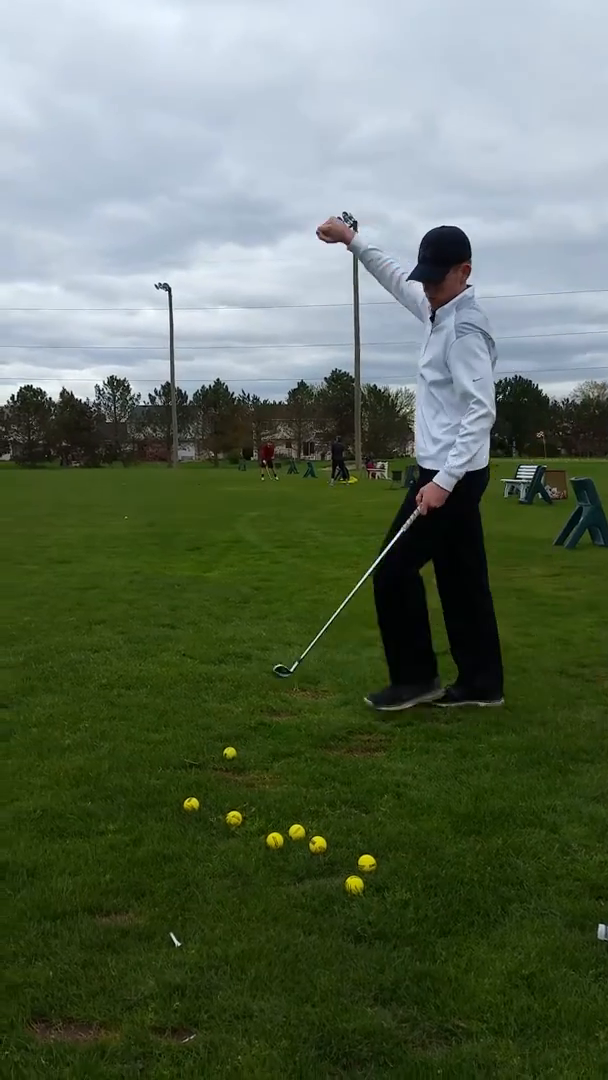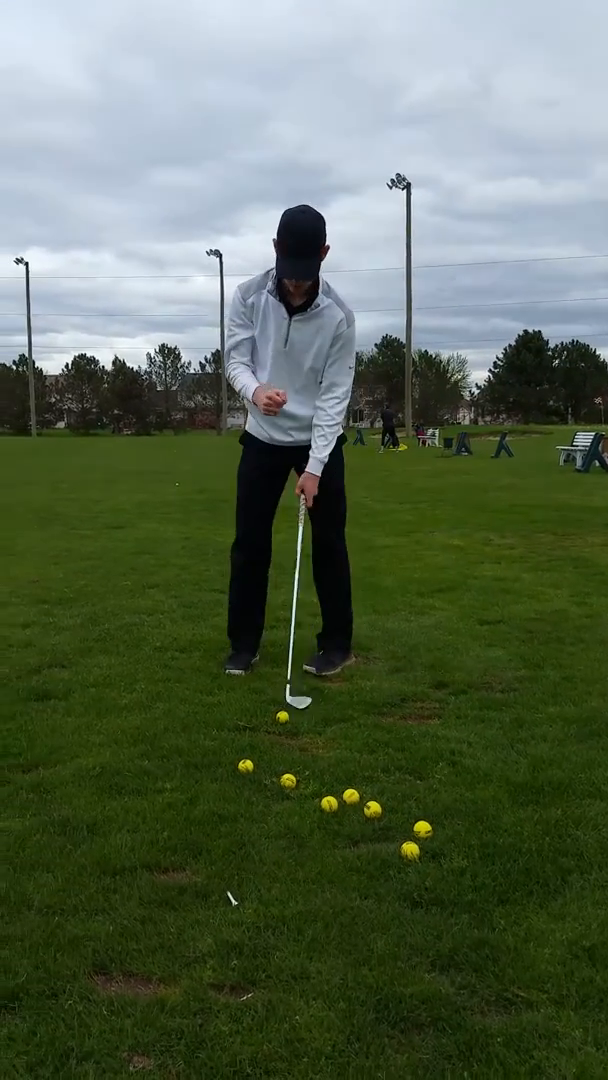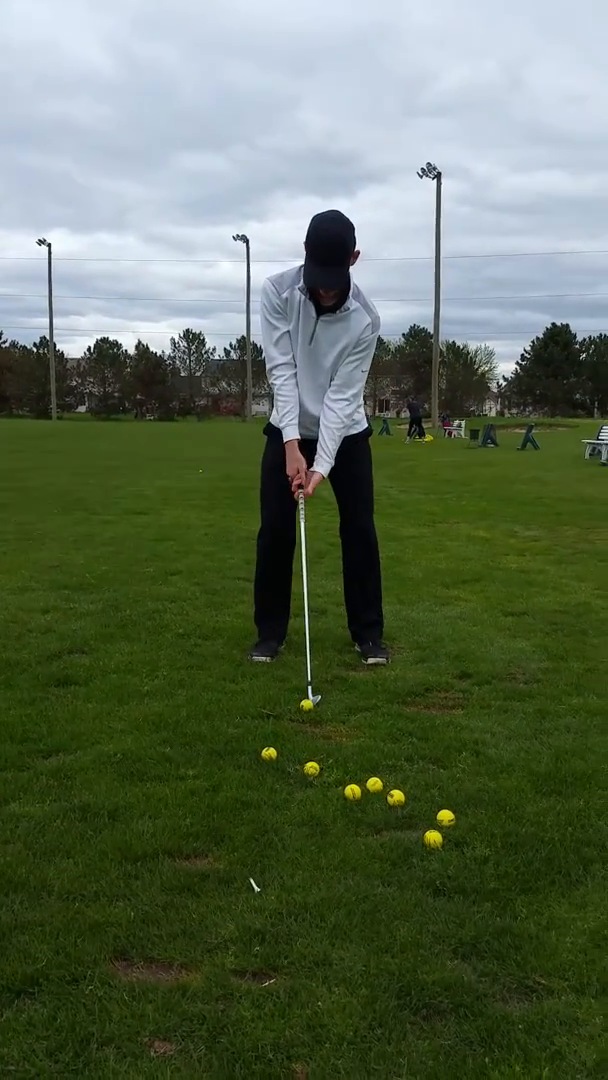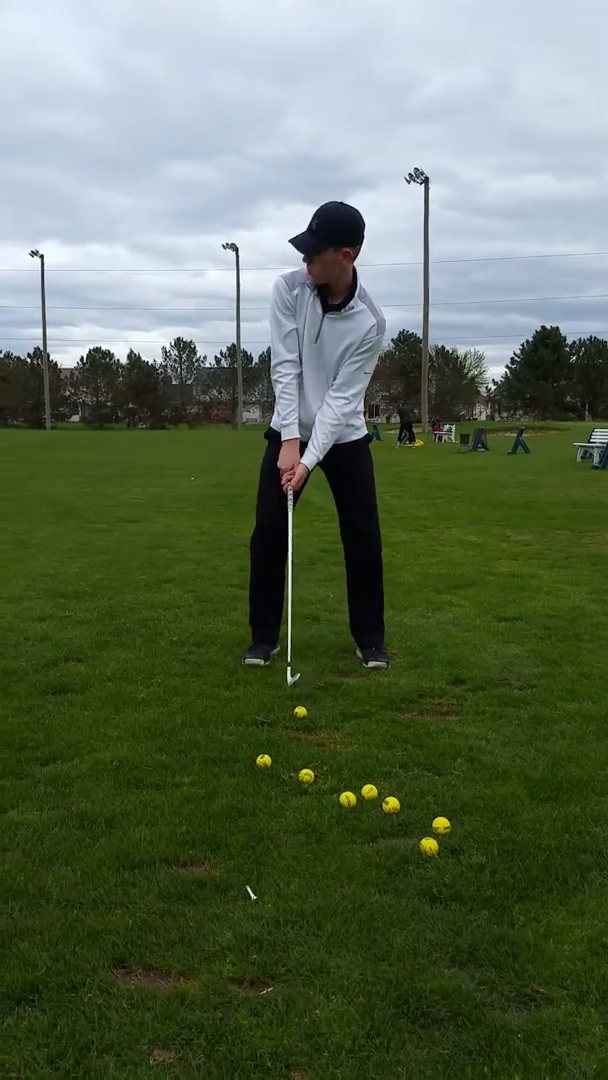
dt=1s
person 1, frame 1
left shoulder: (464, 327)
right shoulder: (439, 312)
left elbow: (479, 410)
right elbow: (398, 278)
left wrist: (444, 479)
right wrist: (352, 242)
left hip: (452, 473)
right hip: (453, 471)
left knee: (395, 569)
right knee: (461, 577)
left ankle: (416, 675)
right ankle: (481, 681)
person 1, frame 2
left shoulder: (337, 316)
right shoulder: (248, 297)
left elbow: (335, 394)
right elbow: (236, 360)
left wrist: (315, 466)
right wrist: (255, 391)
left hip: (321, 441)
right hip: (263, 439)
left knee: (329, 542)
right knee: (250, 542)
left ankle: (336, 644)
right ankle: (244, 644)
person 1, frame 3
left shoulder: (364, 319)
right shoulder: (278, 291)
left elbow: (343, 396)
right elbow: (280, 370)
left wrist: (322, 467)
right wrist: (292, 445)
left hip: (346, 433)
right hip: (288, 431)
left knee: (359, 530)
right knee: (275, 530)
left ankle: (368, 632)
right ankle: (270, 630)
person 1, frame 4
left shoulder: (369, 322)
right shoulder: (288, 289)
left elbow: (342, 397)
right elbow: (286, 368)
left wrist: (309, 459)
right wrist: (289, 442)
left hip: (344, 439)
right hip: (288, 434)
left knee: (363, 537)
right knee: (268, 532)
left ankle: (370, 637)
right ankle: (264, 635)
